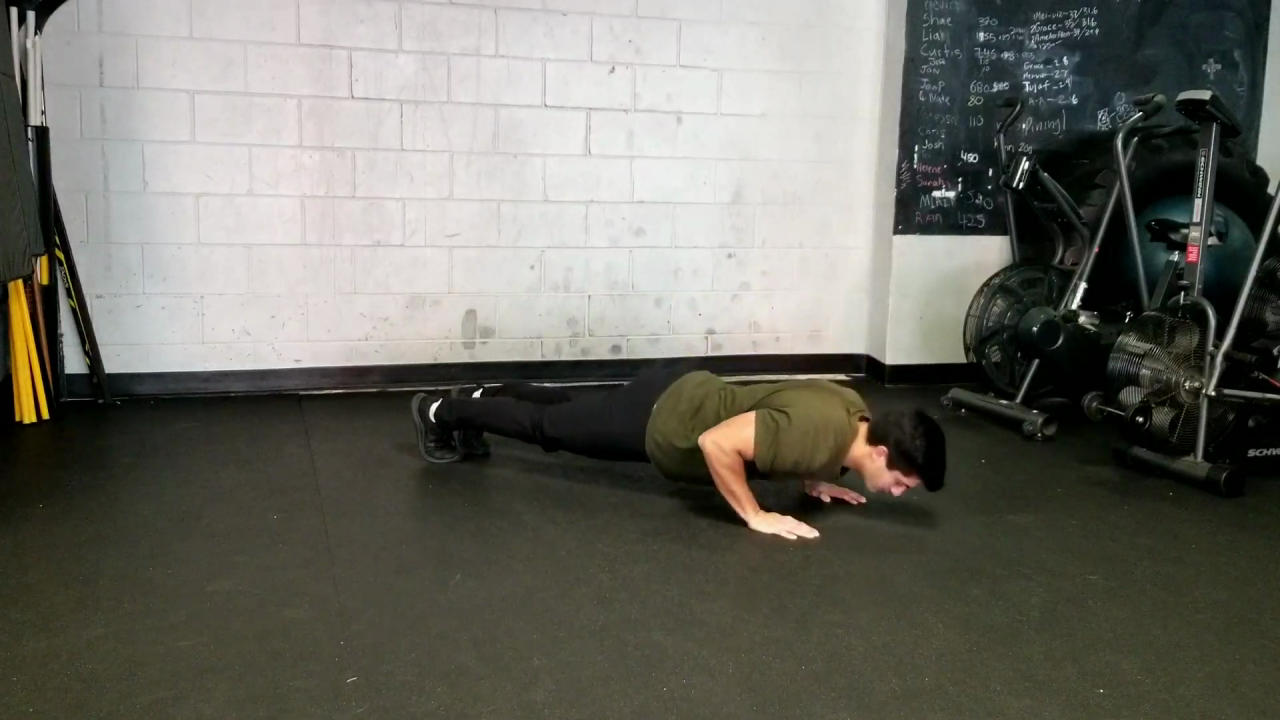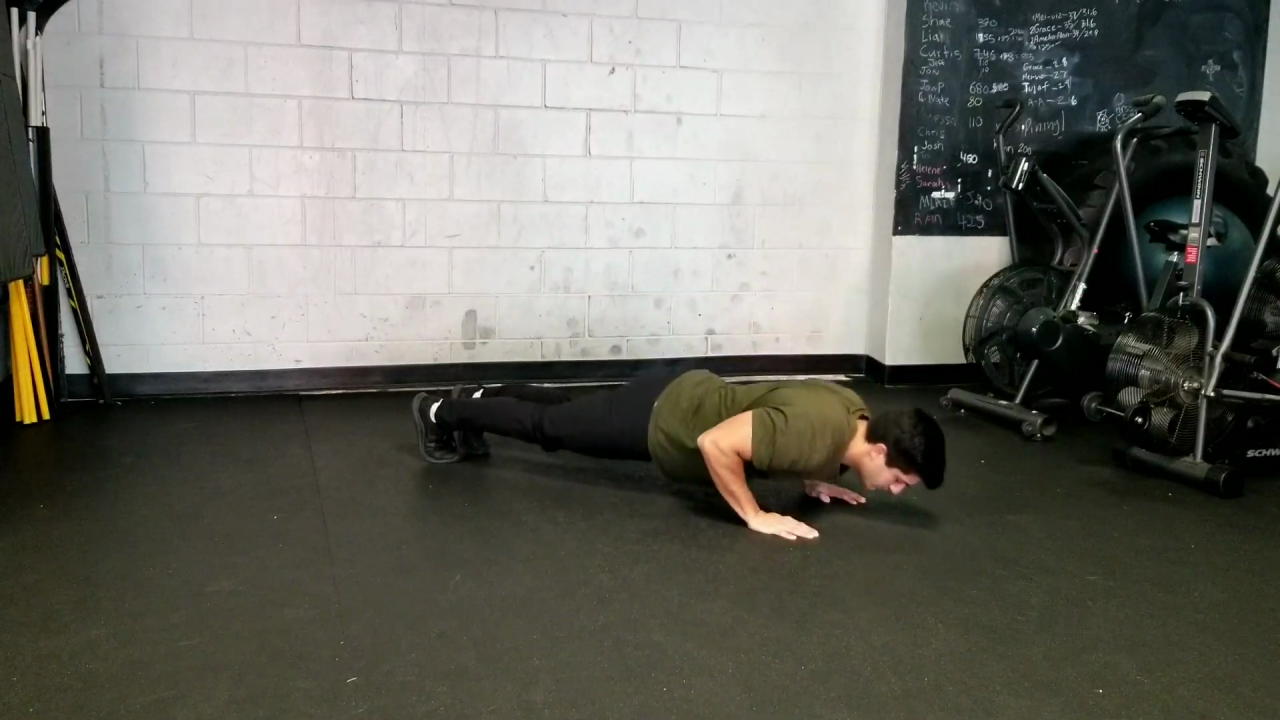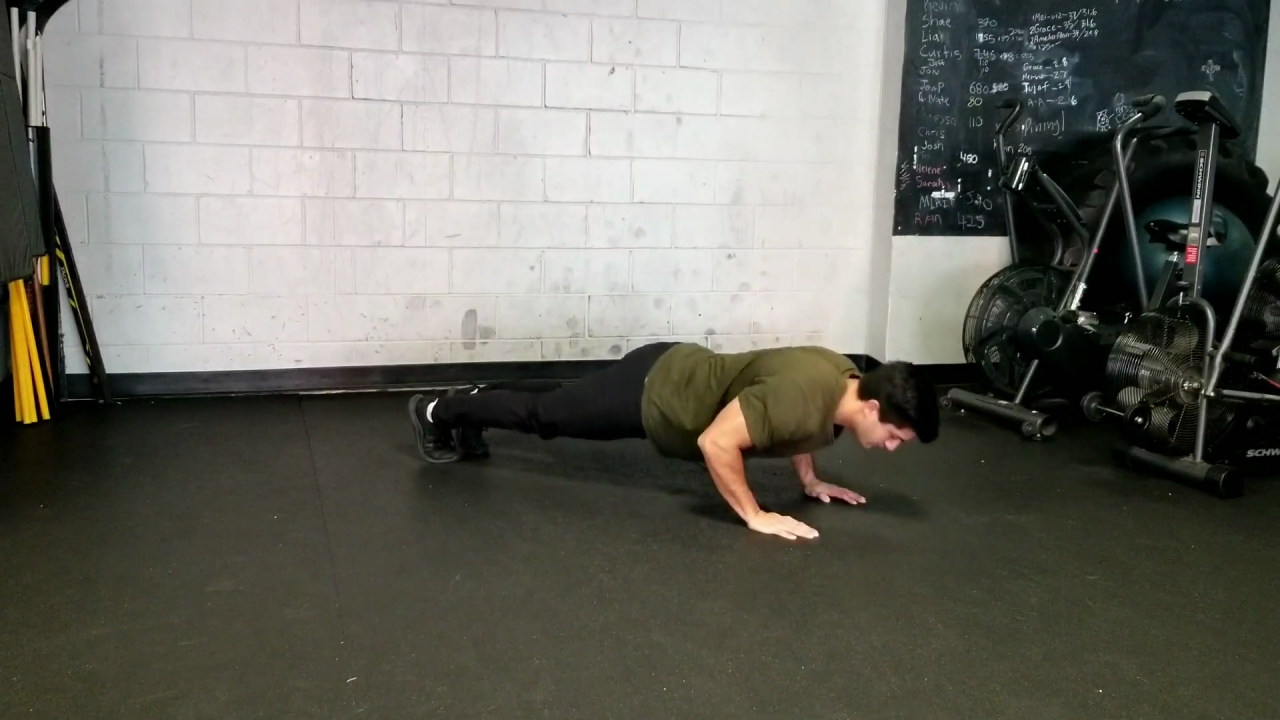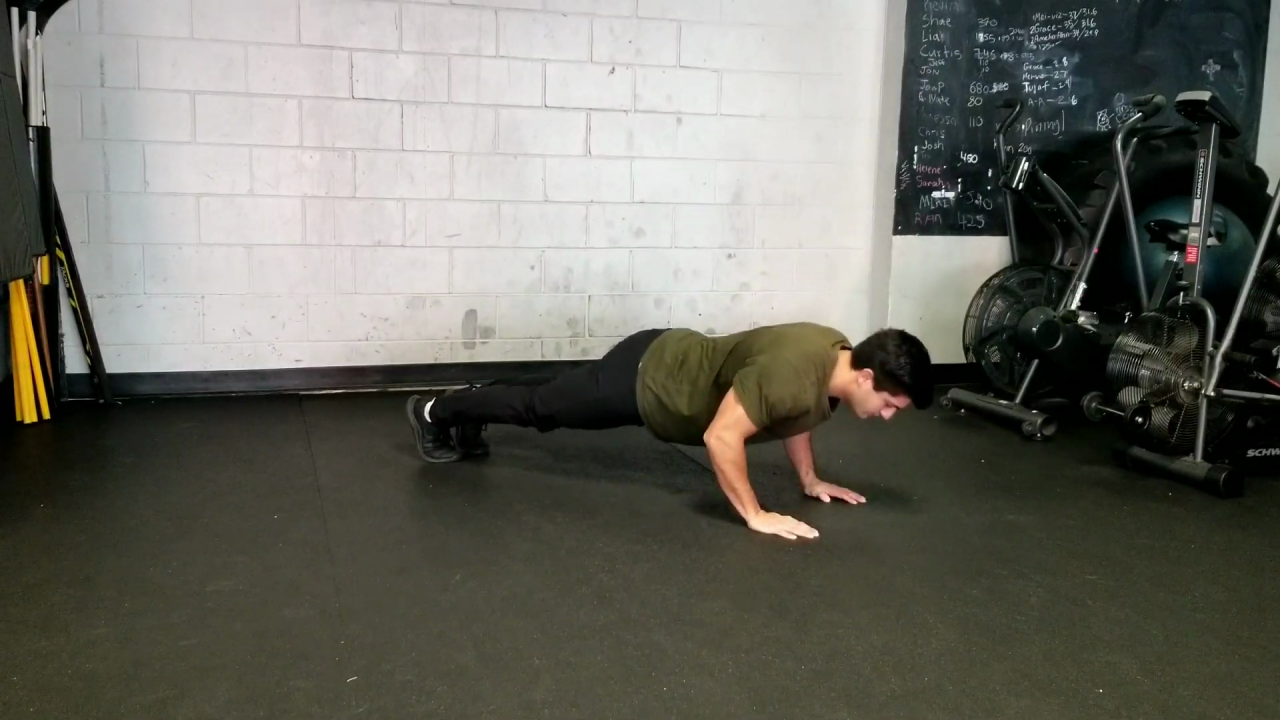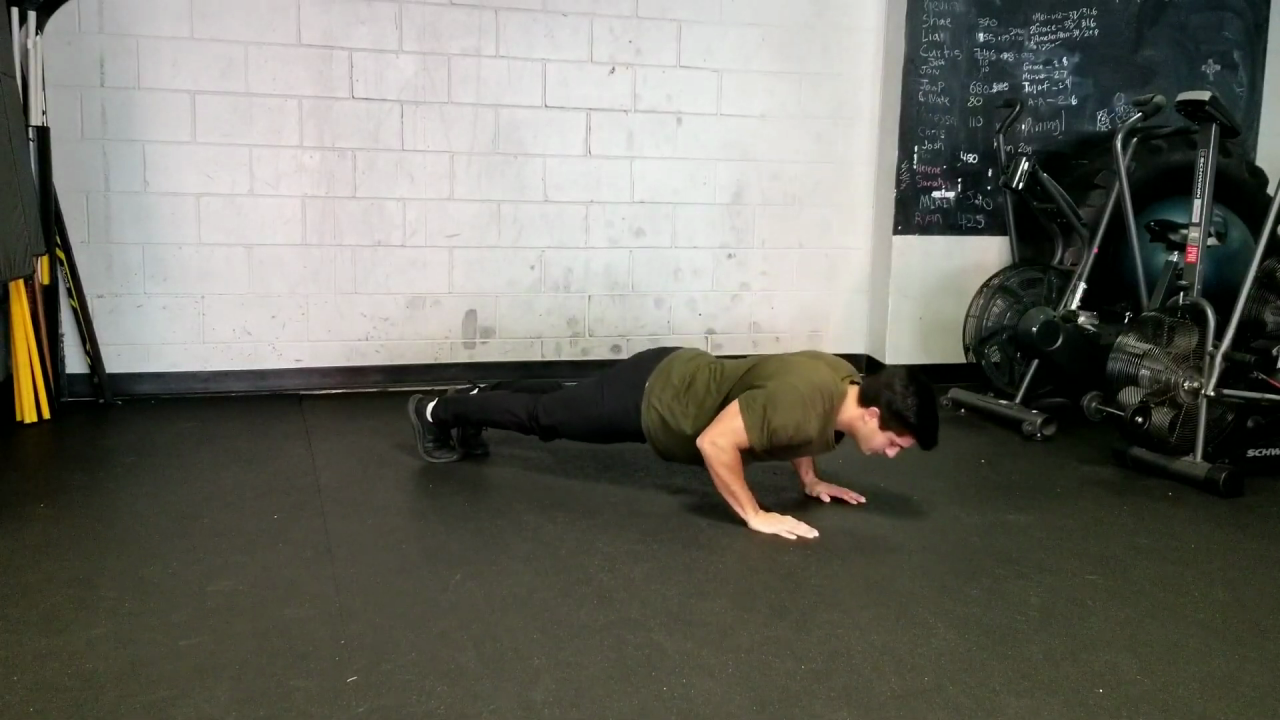
dt=0.5s
person 1, frame 1
left shoulder: (854, 411)
right shoulder: (819, 436)
right elbow: (716, 444)
left wrist: (813, 480)
right wrist: (755, 516)
left hip: (688, 394)
right hip: (660, 423)
left knee: (567, 411)
right knee: (547, 428)
left ankle: (481, 396)
right ankle: (440, 413)
person 1, frame 2
left shoulder: (852, 410)
right shoulder: (817, 435)
right elbow: (715, 443)
left wrist: (812, 480)
right wrist: (755, 516)
left hip: (688, 394)
right hip: (661, 421)
left knee: (564, 415)
right knee: (548, 426)
left ankle: (479, 398)
right ankle: (441, 413)
person 1, frame 3
left shoulder: (844, 378)
right shoulder: (802, 395)
right elbow: (714, 441)
left wrist: (809, 480)
right wrist: (755, 516)
left hip: (679, 375)
right hip: (652, 395)
left knee: (556, 408)
right knee: (542, 415)
left ankle: (470, 405)
right ankle: (437, 412)
person 1, frame 4
left shoulder: (837, 352)
right shoulder: (792, 371)
left elbow: (794, 414)
right elbow: (721, 437)
left wrist: (810, 481)
right wrist: (755, 516)
left hip: (673, 364)
right hip: (646, 380)
left knee: (551, 404)
right knee: (539, 408)
left ankle: (470, 403)
right ankle: (436, 413)
person 1, frame 5
left shoulder: (845, 382)
right shoulder: (803, 404)
right elbow: (714, 443)
left wrist: (810, 479)
right wrist: (754, 516)
left hip: (681, 377)
right hip: (652, 401)
left knee: (563, 402)
right knee: (543, 417)
left ankle: (477, 397)
right ankle: (437, 412)
